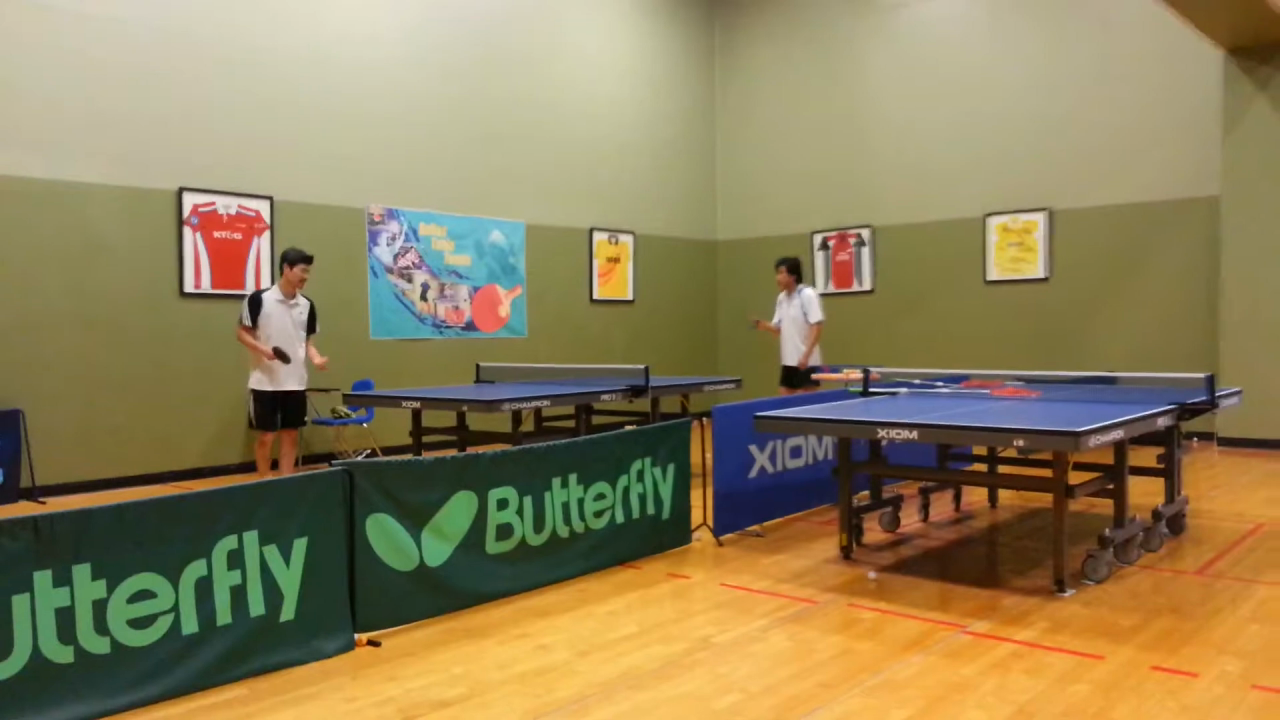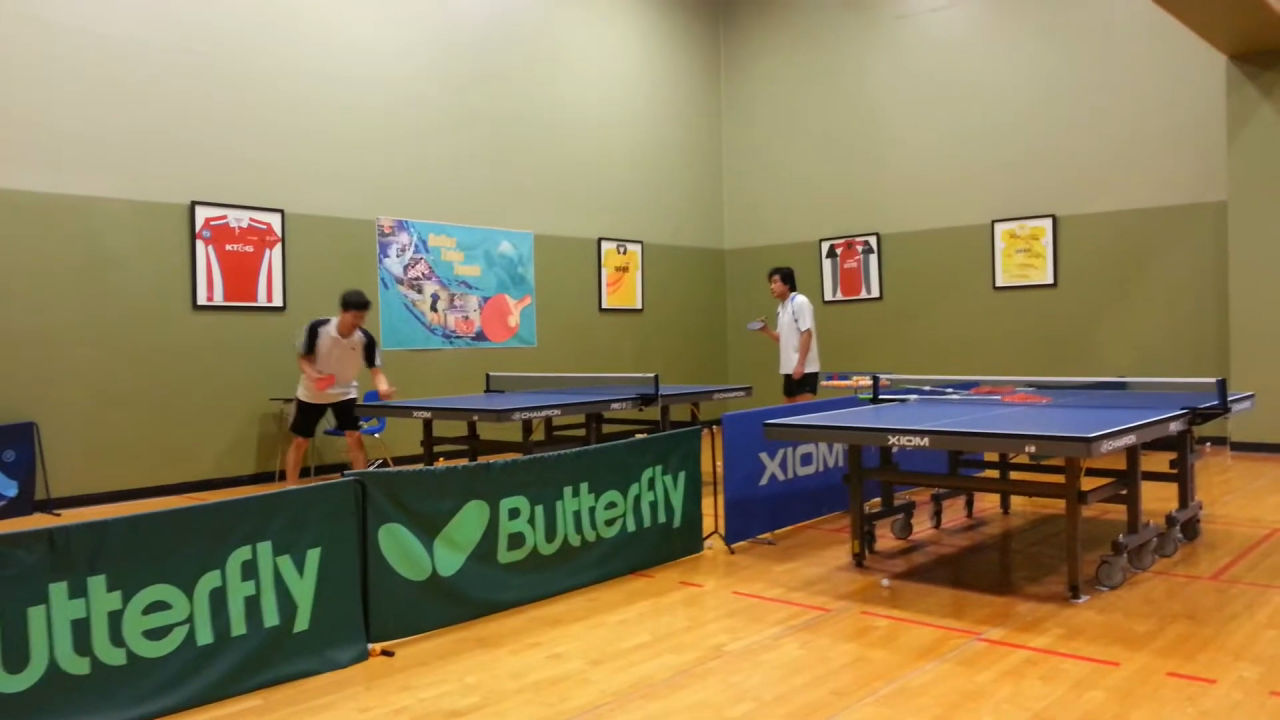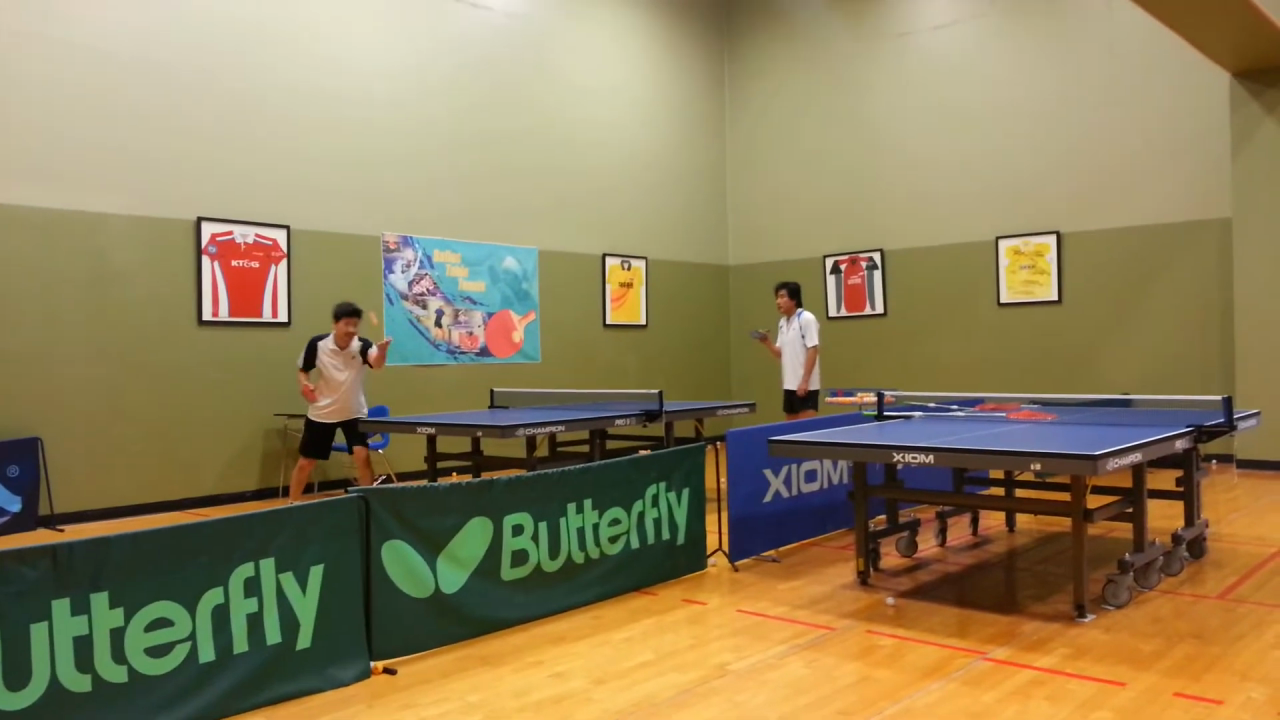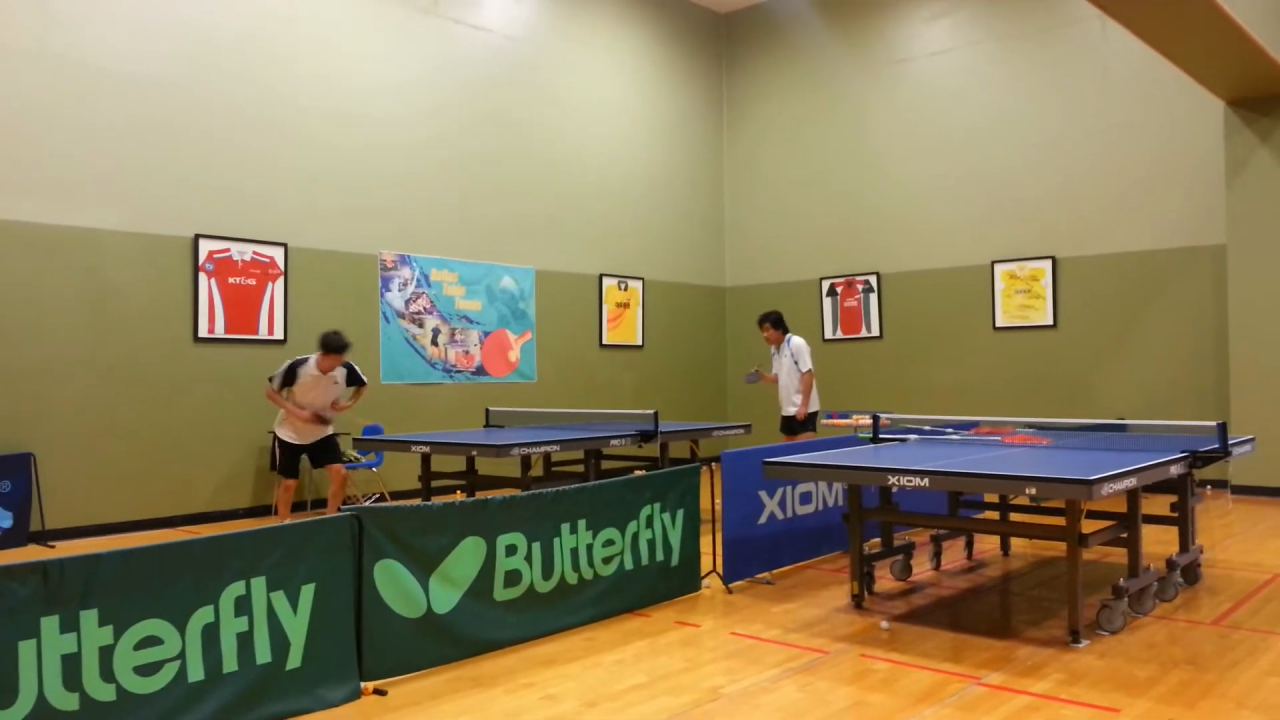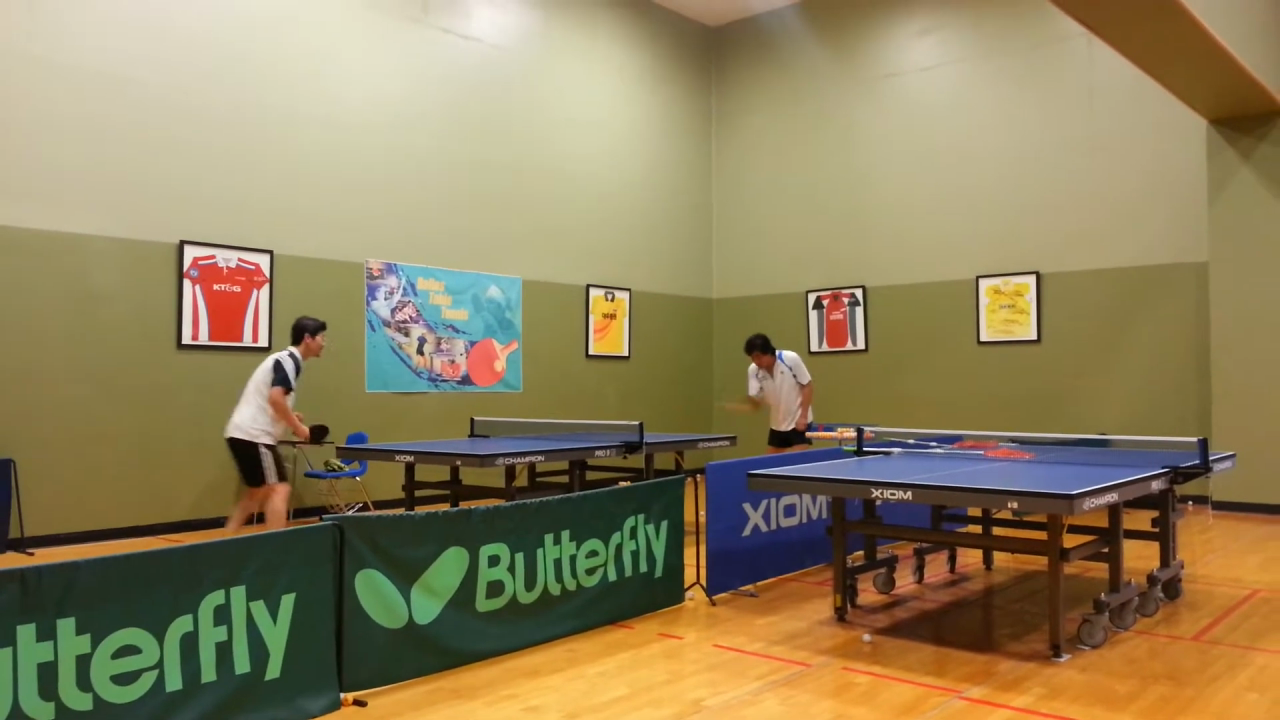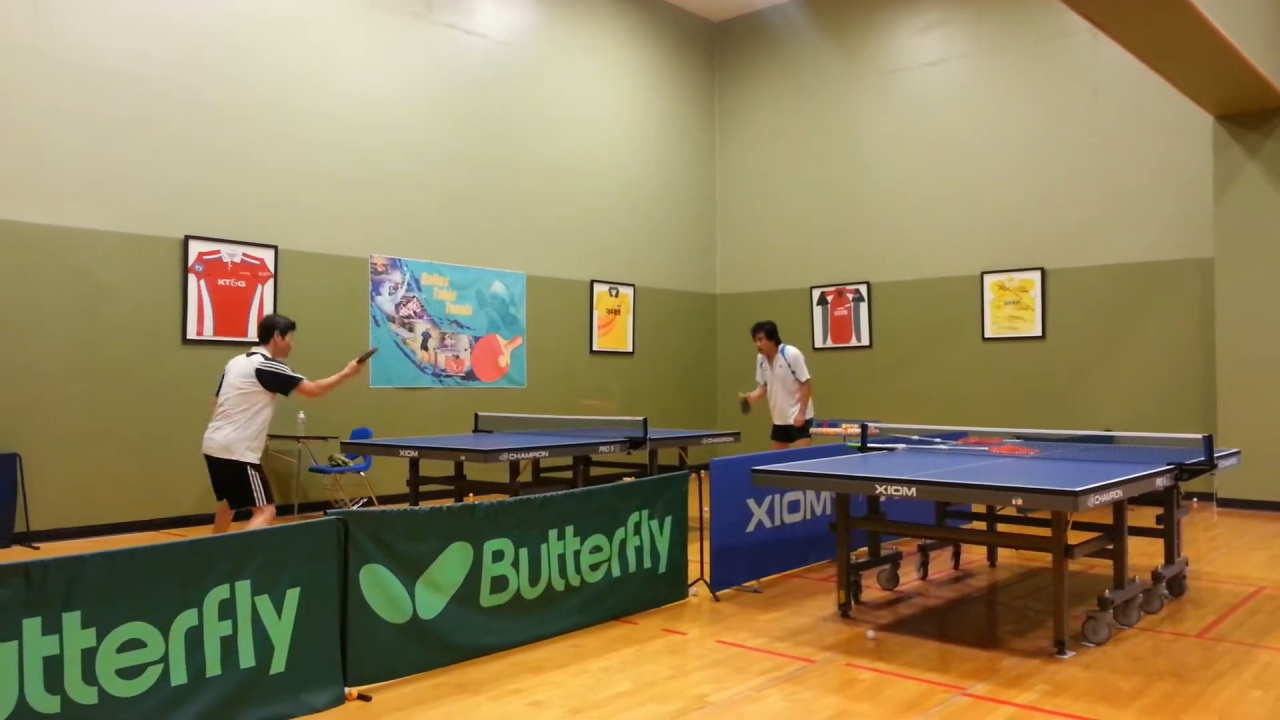
dt=0.7s
person 1, frame 1
left shoulder: (307, 305)
right shoulder: (258, 299)
right elbow: (242, 334)
left wrist: (316, 358)
right wrist: (261, 349)
left hip: (296, 382)
right hip: (265, 382)
left knee: (290, 435)
right knee: (266, 437)
person 1, frame 2
left shoulder: (367, 340)
right shoulder: (317, 328)
left elbow: (376, 372)
right elbow: (303, 359)
left wrist: (383, 388)
right wrist: (312, 377)
left hip: (345, 393)
right hip: (311, 393)
left knee: (354, 438)
right knee: (300, 441)
person 1, frame 3
left shoulder: (363, 346)
right shoulder: (316, 344)
left elbow: (377, 362)
right elbow: (302, 371)
left wrist: (382, 351)
right wrist: (305, 386)
left hip: (354, 413)
right hip: (320, 412)
left knee: (362, 456)
right knee: (305, 463)
right ankle: (292, 504)
person 1, frame 4
left shoulder: (347, 370)
right shoulder: (296, 367)
left elbow: (362, 385)
right elbow: (271, 392)
left wrist: (348, 403)
right wrist: (296, 412)
left hip: (322, 433)
right hip: (290, 432)
left knee: (339, 474)
right knee: (289, 483)
right ankle: (283, 523)
person 1, frame 5
left shoulder: (281, 359)
right shoulder: (289, 361)
right elbow: (276, 398)
left wrist: (289, 417)
right wrist: (297, 426)
left hip: (241, 433)
right hip: (253, 435)
left knee: (254, 492)
right knee: (280, 490)
person 1, frame 6
left shoulder: (236, 363)
right shoulder: (267, 366)
right elbow: (312, 390)
right wrist: (345, 372)
left hip: (215, 446)
right hip: (238, 451)
left knee: (231, 501)
right knee: (265, 511)
